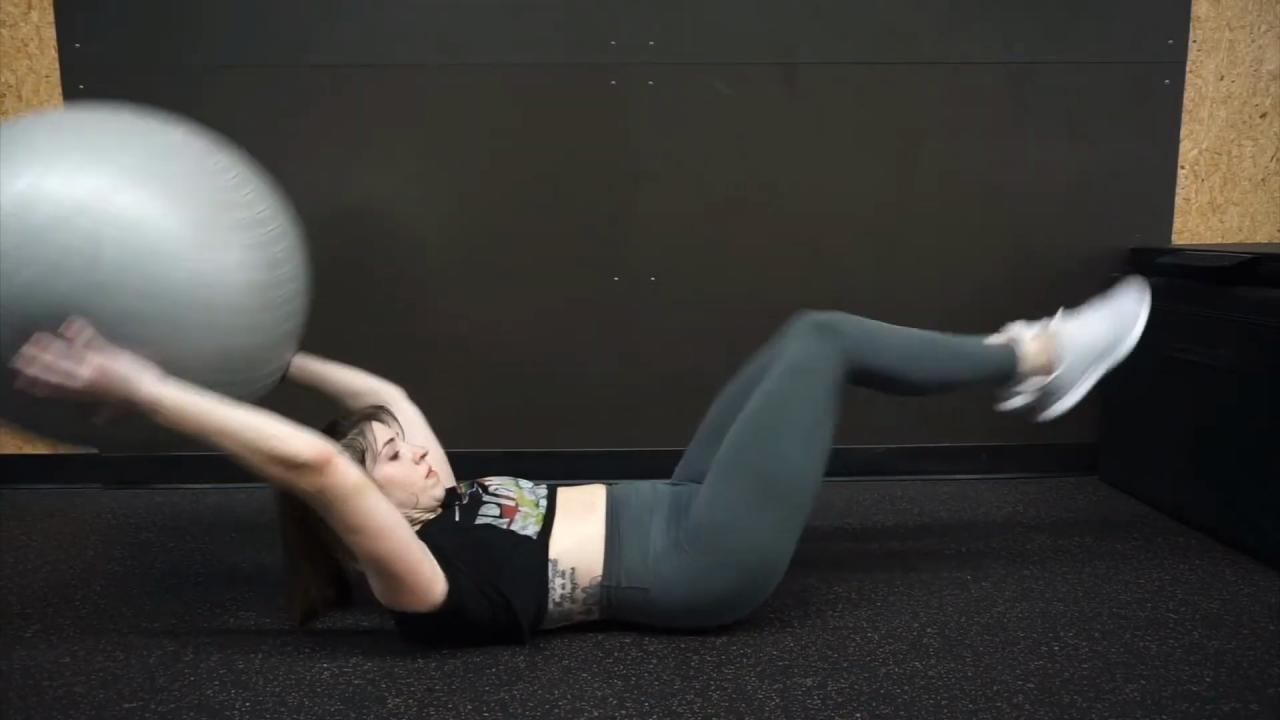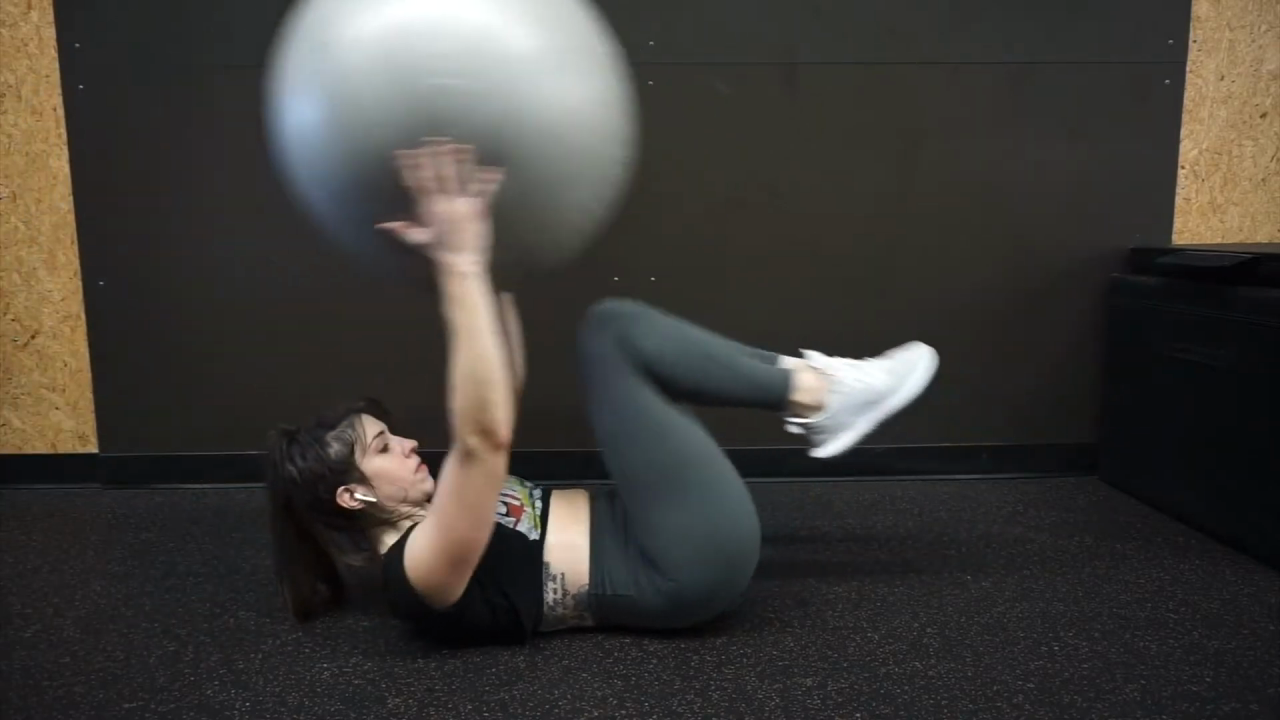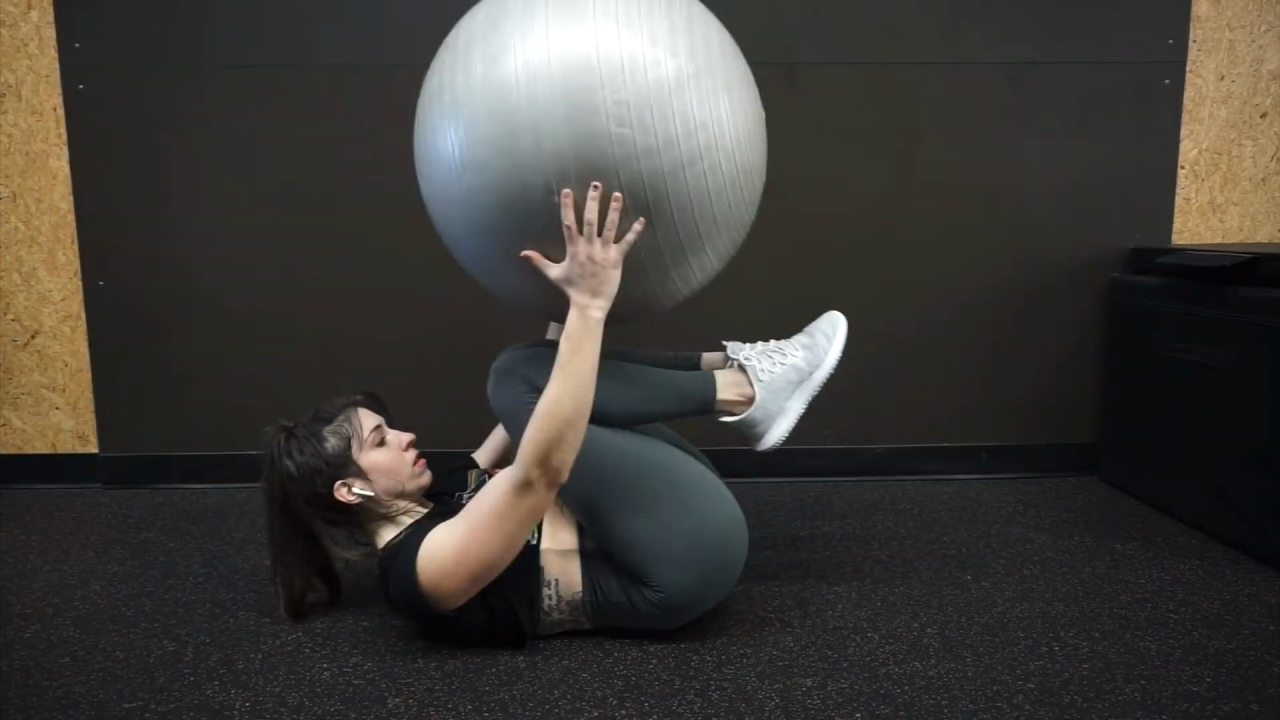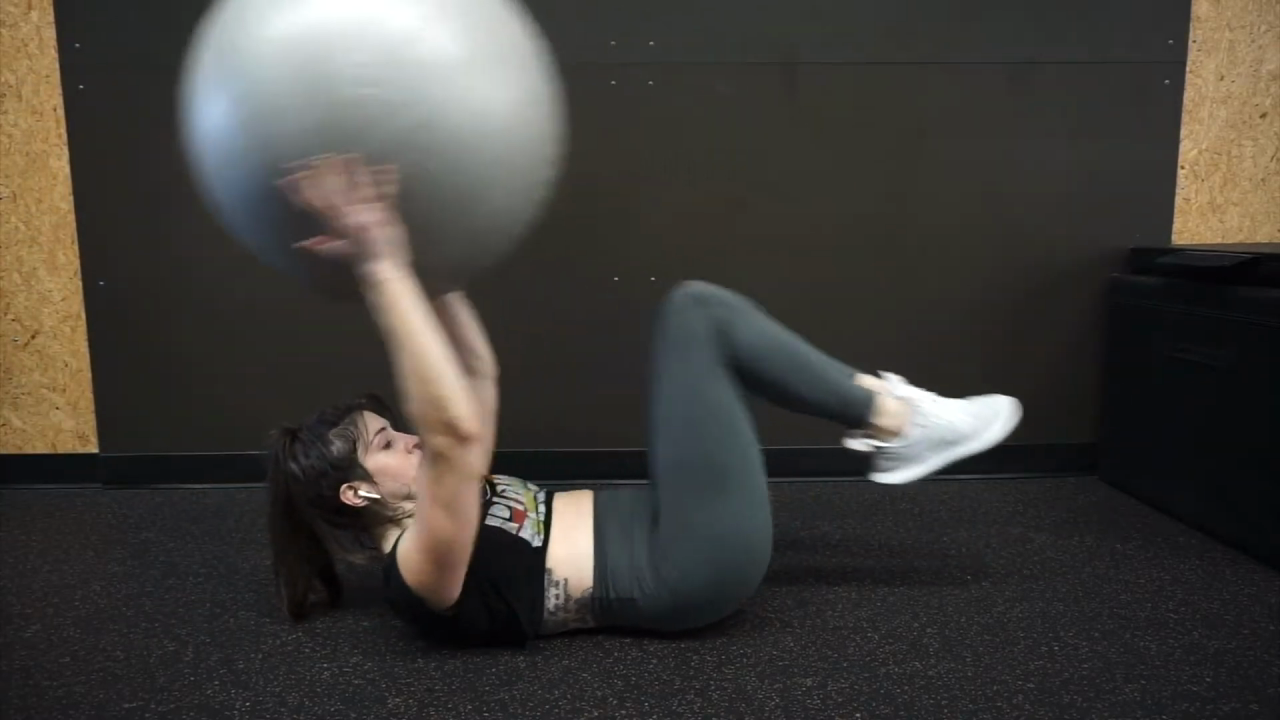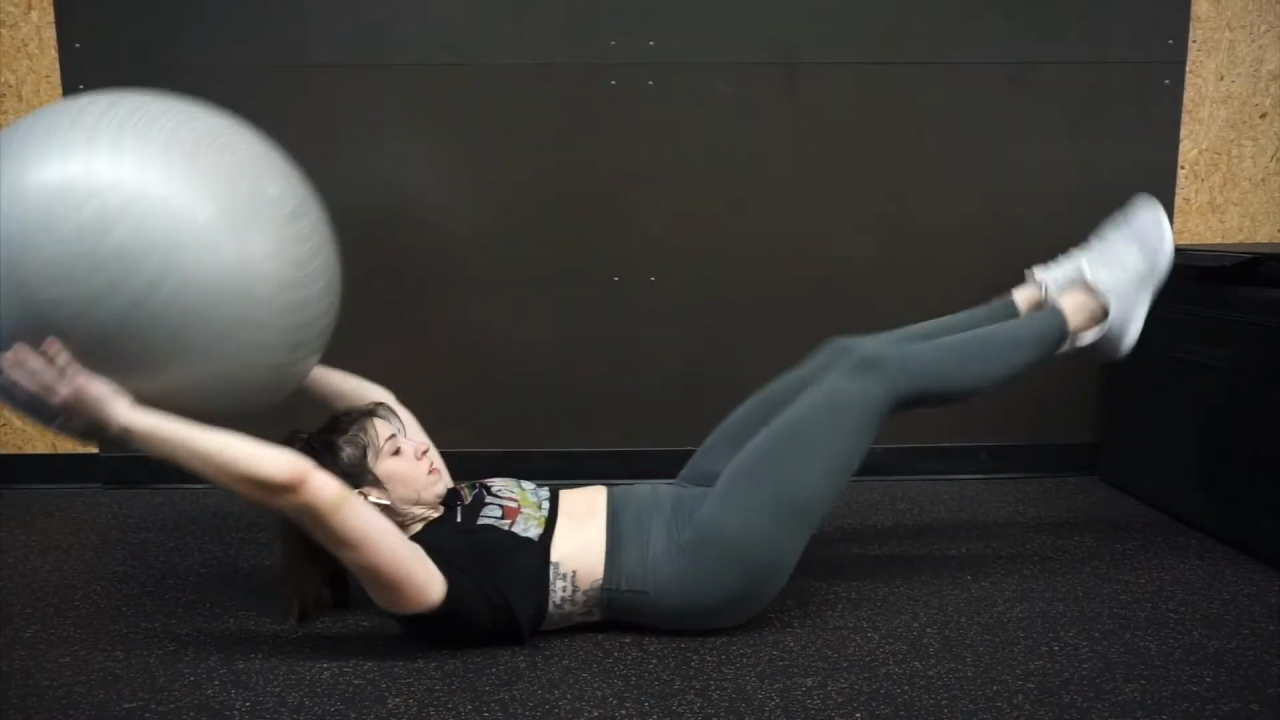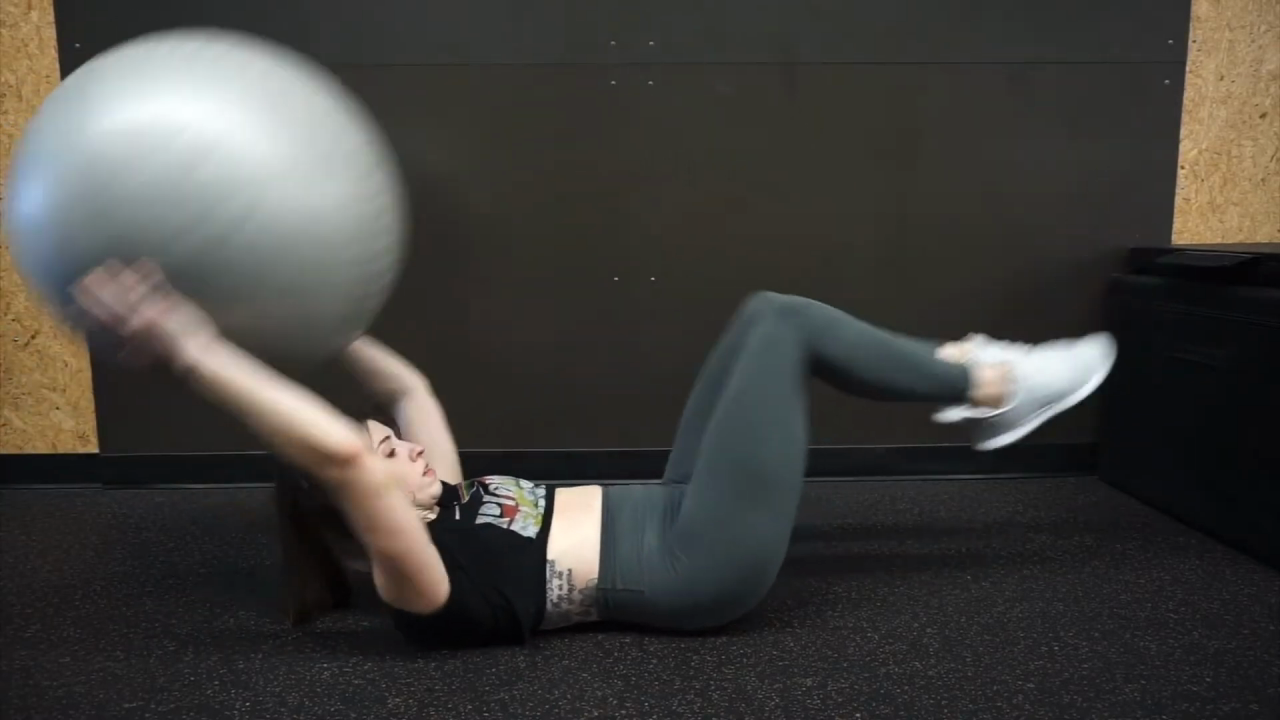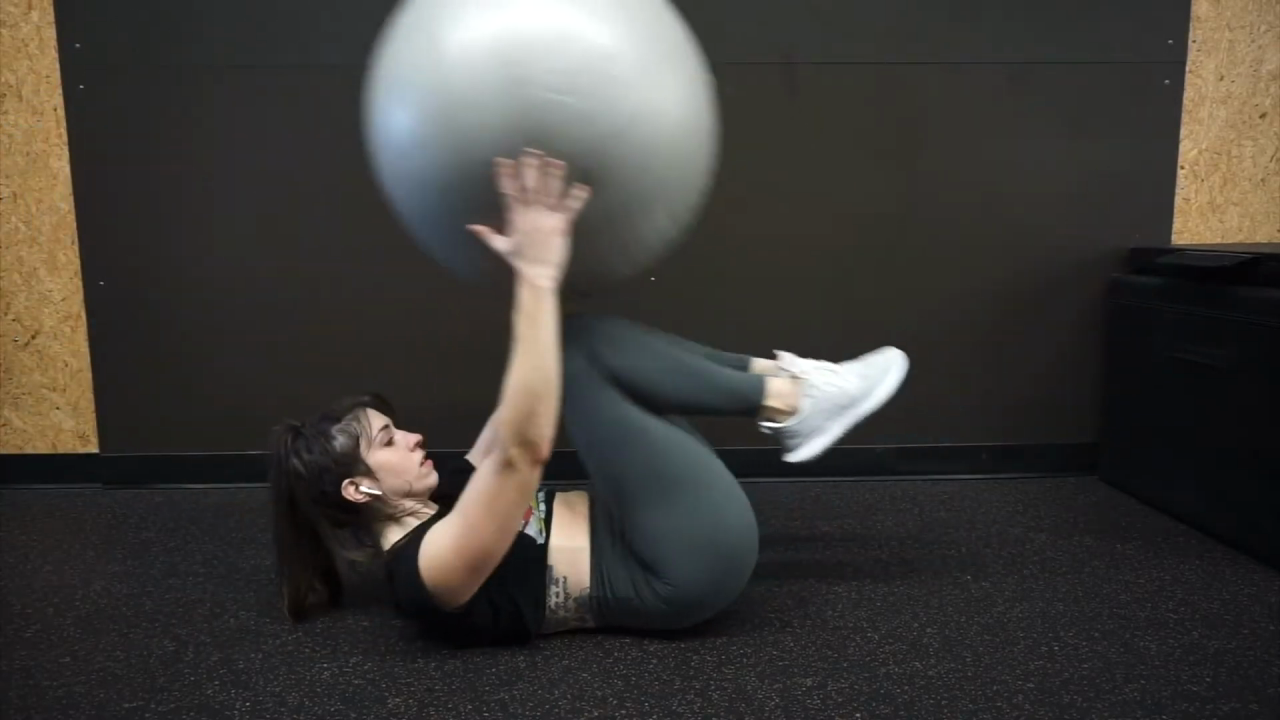
dt=0.4s
person 1, frame 1
left shoulder: (440, 519)
right shoulder: (420, 587)
left elbow: (389, 403)
right elbow: (313, 461)
right wrist: (141, 385)
left hip: (681, 525)
right hip: (708, 568)
left knee: (813, 343)
right knee: (817, 343)
left ankle: (1026, 354)
right ankle: (1046, 356)
person 1, frame 2
left shoulder: (433, 512)
right shoulder: (420, 572)
left elbow: (490, 410)
right elbow: (484, 430)
left wrist: (476, 272)
right wrist: (460, 262)
left hip: (695, 542)
right hip: (700, 559)
left knee: (613, 341)
right knee: (608, 328)
left ankle: (814, 382)
right ankle: (819, 395)
person 1, frame 3
left shoulder: (436, 500)
right shoulder: (423, 568)
left elbow: (533, 430)
right elbow: (543, 467)
left wrist: (578, 297)
right wrist: (589, 301)
left hip: (678, 534)
right hip: (687, 553)
left knee: (532, 375)
right knee: (520, 377)
left ankle: (738, 374)
right ankle: (744, 390)
person 1, frame 4
left shoulder: (446, 506)
right shoulder: (426, 575)
left elbow: (478, 369)
right elbow: (451, 433)
left wrist: (416, 267)
right wrist: (386, 266)
left hip: (683, 537)
right hip: (697, 566)
left knee: (692, 314)
right knee: (693, 312)
left ankle: (879, 405)
right ankle: (891, 422)
person 1, frame 5
left shoulder: (436, 515)
right shoulder: (424, 587)
left elbow: (381, 400)
right elbow: (296, 480)
right wrist: (126, 414)
left hip: (688, 513)
right hip: (710, 563)
left knee: (846, 361)
right knee: (859, 367)
left ankle: (1052, 295)
right ankle: (1085, 309)
person 1, frame 6
left shoulder: (442, 509)
right shoulder: (417, 582)
left elbow: (413, 391)
right elbow: (341, 452)
right wrist: (195, 352)
left hip: (668, 527)
right hip: (705, 570)
left knee: (772, 332)
right knee: (775, 321)
left ankle: (974, 371)
right ankle: (989, 387)
person 1, frame 7
left shoulder: (441, 502)
right shoulder: (428, 567)
left elbow: (520, 416)
right elbow: (528, 445)
left wrist: (538, 274)
right wrist: (538, 274)
left hip: (687, 540)
right hip: (697, 561)
left knee: (578, 340)
right knee: (580, 349)
left ankle: (784, 383)
right ankle: (789, 399)
